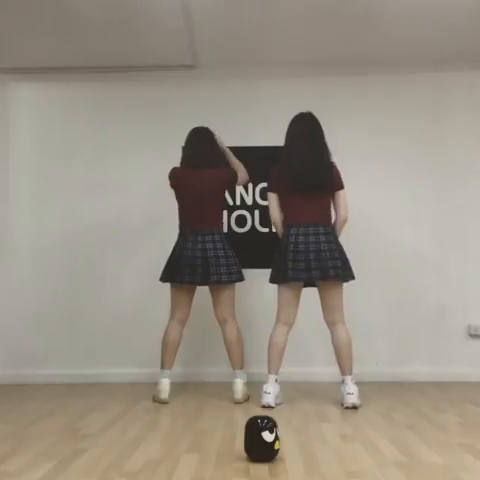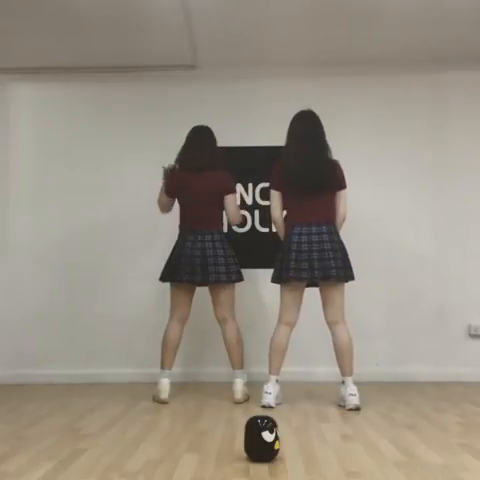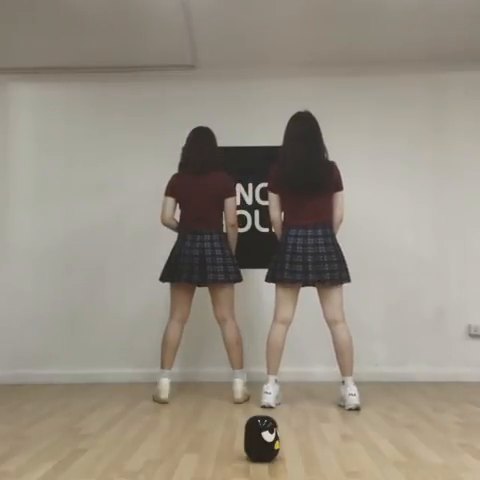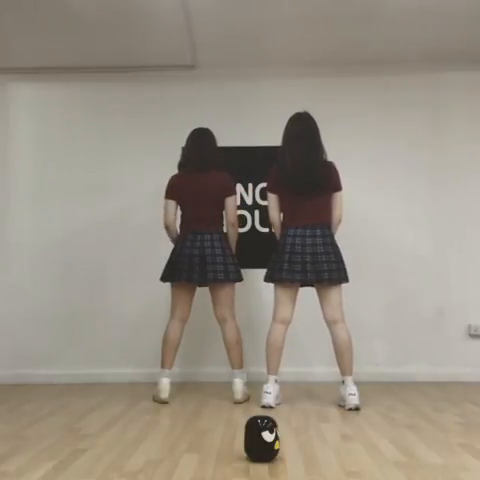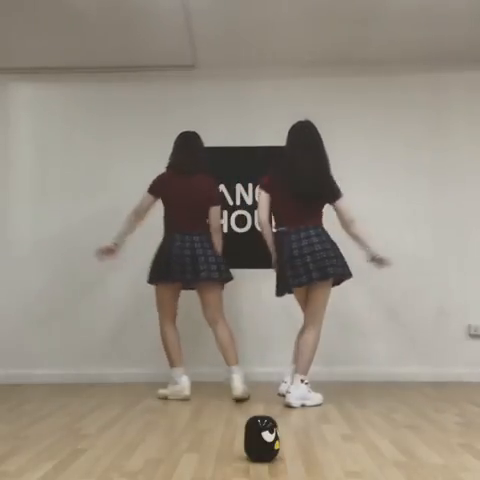
dt=1s
person 1, frame 1
left shoulder: (279, 172)
right shoulder: (330, 170)
left elbow: (276, 217)
right elbow: (343, 215)
left hip: (293, 245)
right hip: (326, 243)
left knee: (283, 322)
right knee: (336, 321)
left ankle: (271, 387)
right ankle: (349, 387)
person 1, frame 2
left shoulder: (281, 170)
right shoulder: (333, 168)
left elbow: (276, 215)
right elbow: (341, 214)
left hip: (296, 244)
right hip: (329, 243)
left knee: (286, 321)
right knee: (337, 321)
left ankle: (271, 387)
right ankle: (349, 389)
person 1, frame 3
left shoulder: (278, 172)
right shoulder: (330, 170)
left elbow: (275, 216)
right elbow: (338, 215)
left hip: (292, 244)
right hip: (325, 244)
left knee: (281, 320)
right knee: (336, 320)
left ankle: (270, 386)
right ankle: (349, 388)
person 1, frame 4
left shoulder: (277, 173)
right shoulder: (329, 170)
left elbow: (274, 218)
right elbow: (337, 216)
left hip: (290, 244)
right hip: (323, 244)
left knee: (280, 320)
right knee: (336, 320)
left ankle: (271, 386)
right ankle: (349, 388)
person 1, frame 5
left shoulder: (274, 176)
right shoulder: (321, 178)
left elbow: (262, 218)
right elbow: (346, 217)
left wrist: (275, 252)
right wrist: (368, 250)
left hip: (288, 248)
right hip: (315, 245)
left knee: (310, 319)
right knee: (313, 321)
left ankle: (292, 379)
right ankle: (298, 386)
person 2, frame 1
left shoulder: (177, 175)
right shoulder: (221, 175)
right elbow: (244, 176)
left wrist: (192, 154)
right wrist: (223, 148)
left hip: (186, 248)
right hip: (216, 247)
left knee: (177, 319)
right knee: (227, 319)
left ankle: (164, 384)
right ankle: (239, 384)
person 2, frame 2
left shoulder: (176, 178)
right shoulder: (223, 178)
left elbow: (163, 208)
right elbow: (235, 219)
left hip: (186, 247)
right hip: (216, 246)
left knee: (177, 319)
right knee: (227, 319)
left ankle: (164, 384)
right ankle: (239, 385)
person 2, frame 3
left shoulder: (177, 180)
right shoulder: (224, 181)
left elbow: (166, 218)
right elbow: (231, 223)
right wrist: (231, 252)
left hip: (185, 248)
right hip: (216, 246)
left knee: (177, 318)
right knee: (226, 318)
left ankle: (164, 384)
right ankle: (239, 385)
person 2, frame 4
left shoulder: (176, 181)
right shoulder: (224, 180)
left elbow: (169, 223)
right elbow: (232, 222)
right wrist: (230, 251)
left hip: (186, 248)
right hip: (217, 246)
left knee: (177, 318)
right knee: (226, 318)
left ankle: (164, 383)
right ankle: (239, 384)
person 2, frame 5
left shoulder: (166, 180)
right shoulder: (210, 185)
left elbow: (140, 211)
right elbow: (216, 227)
left wrist: (118, 241)
right wrist: (216, 258)
left hip: (174, 249)
right hip: (203, 250)
left knee: (167, 320)
right knee: (217, 319)
left ankle: (180, 383)
right ankle: (237, 381)
